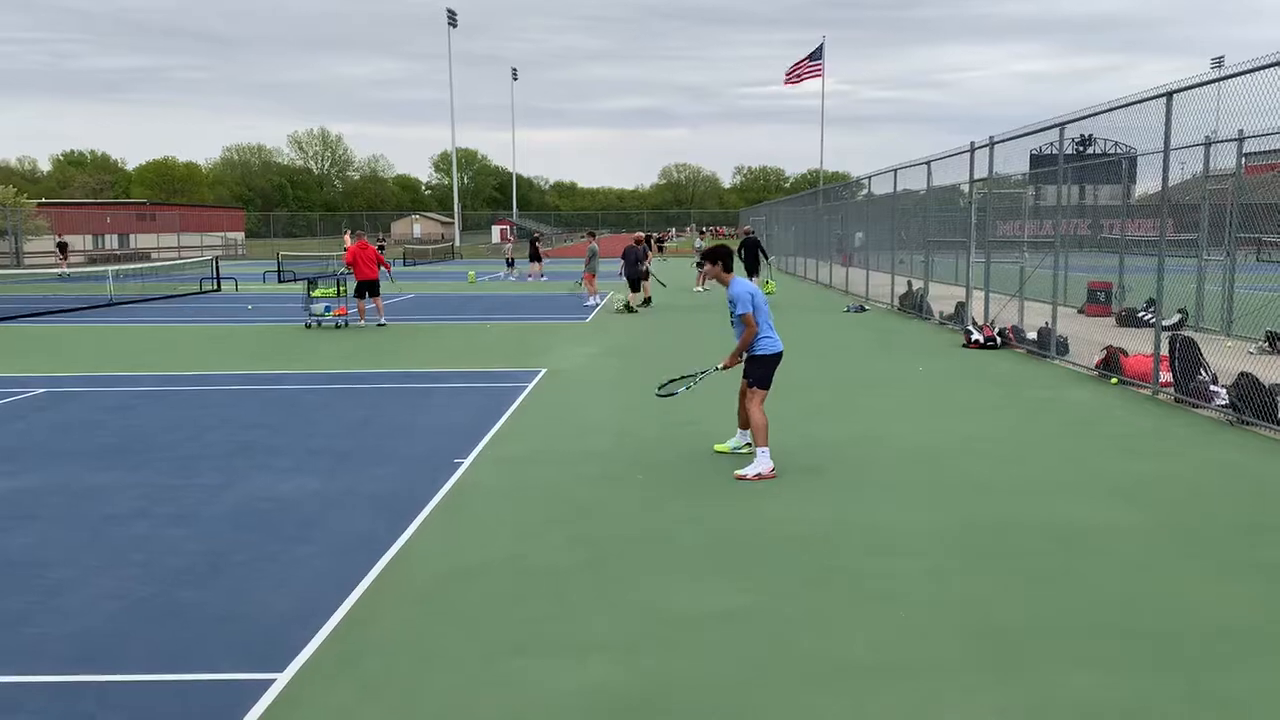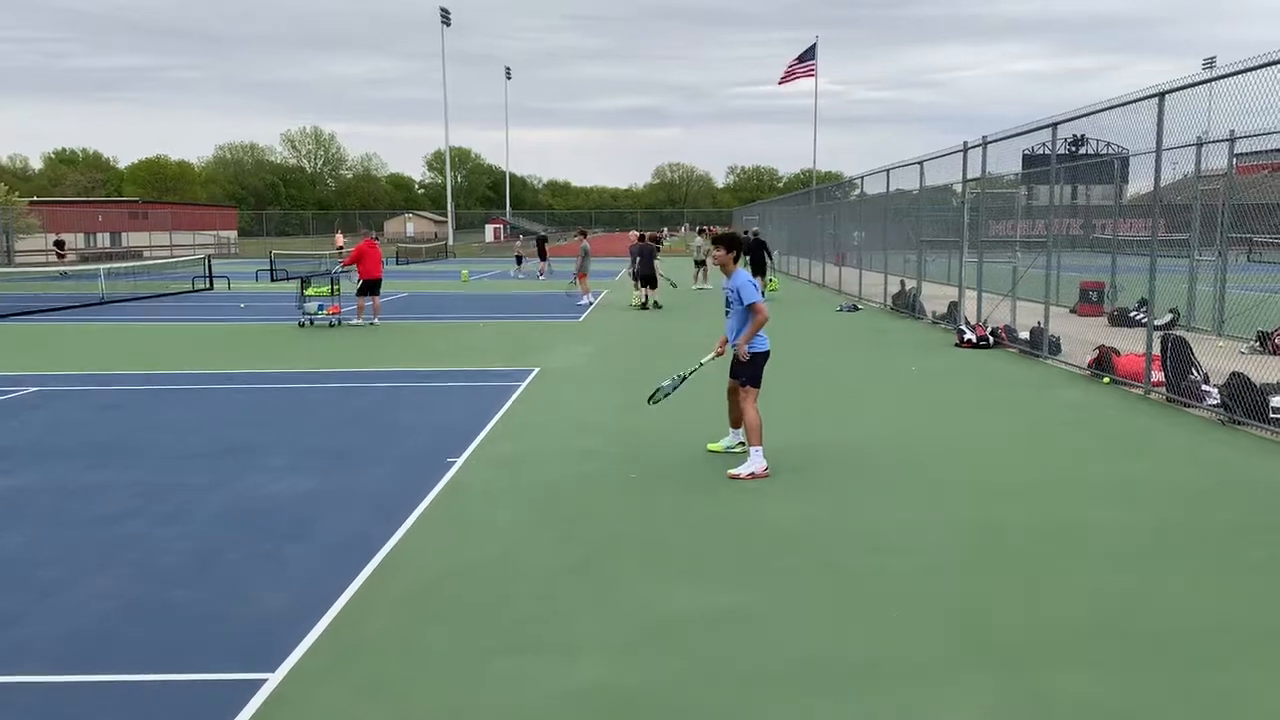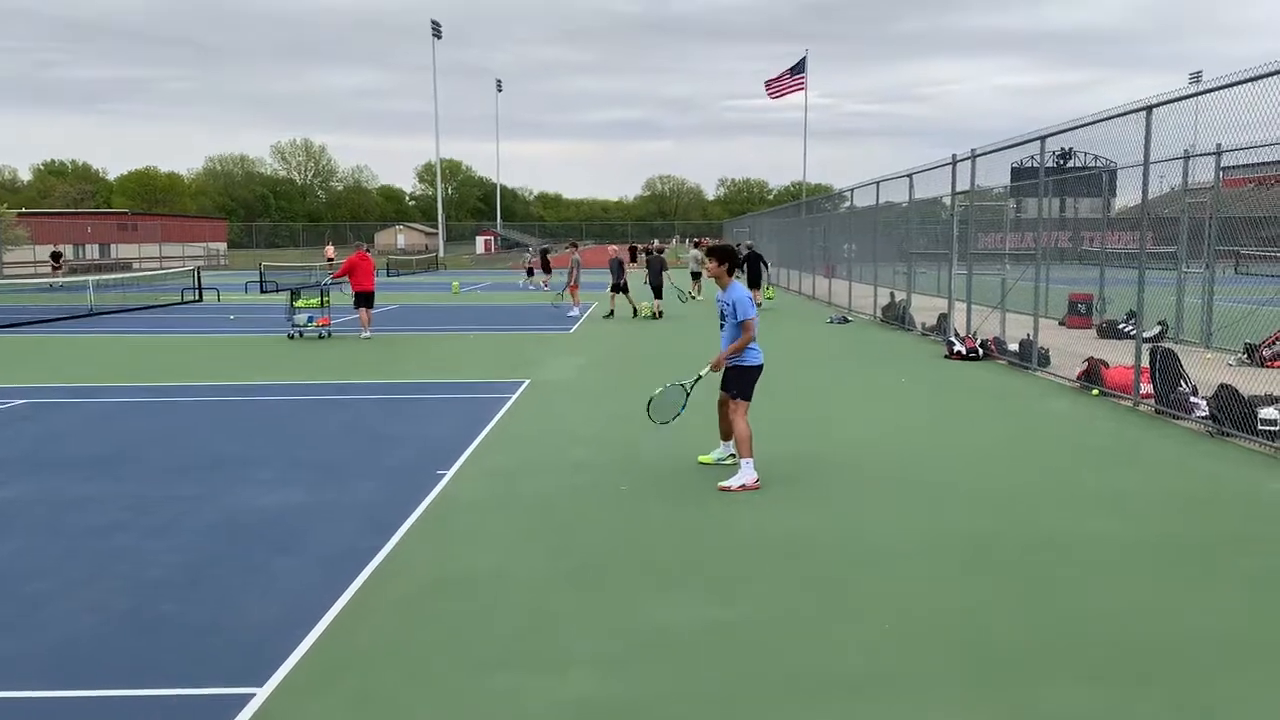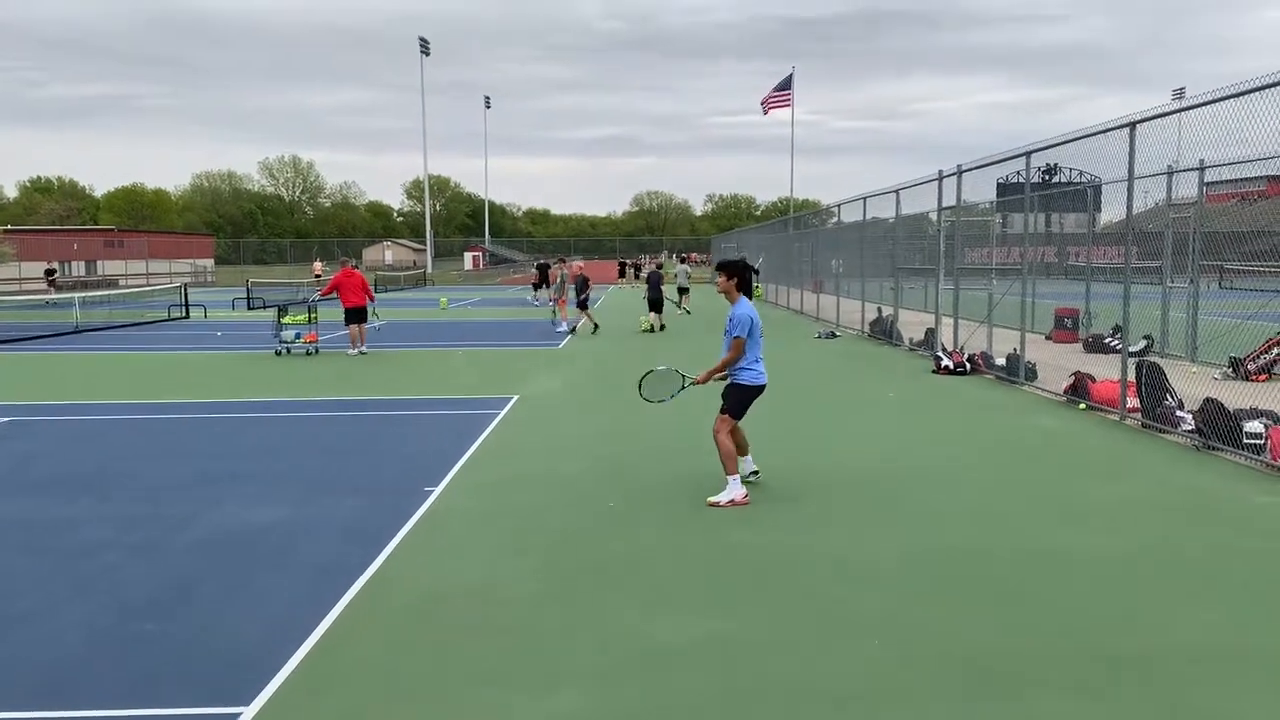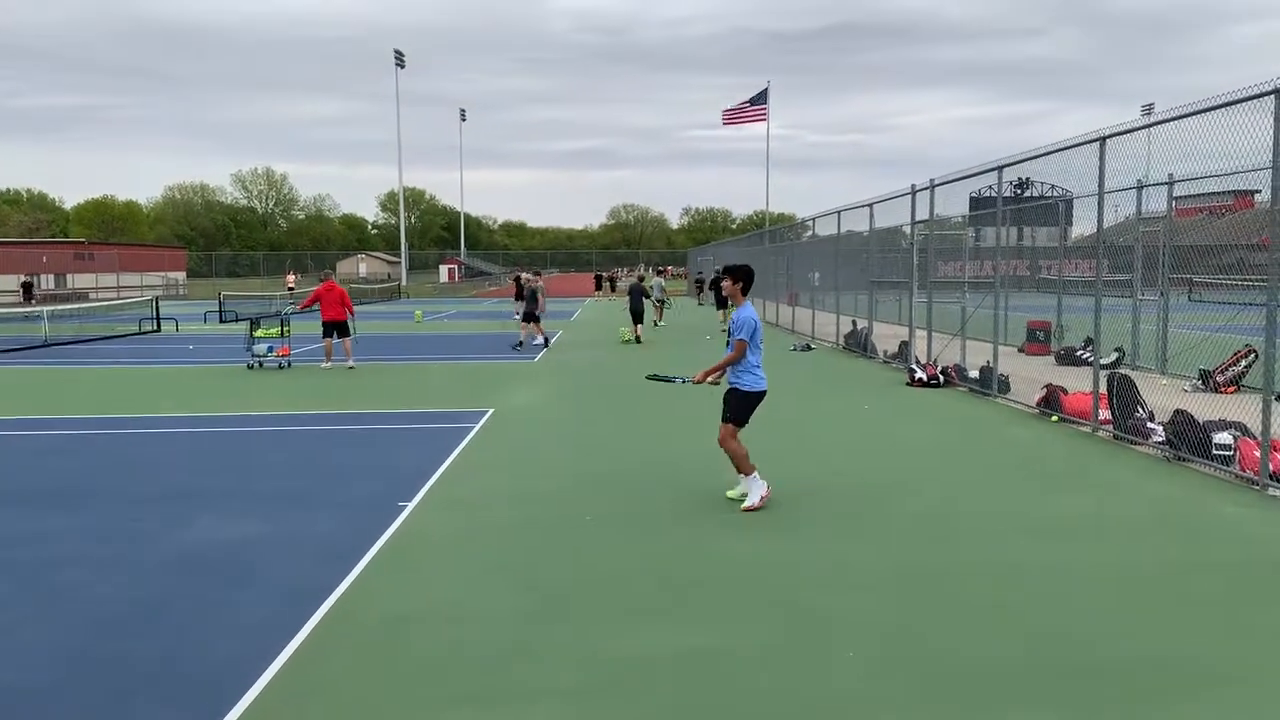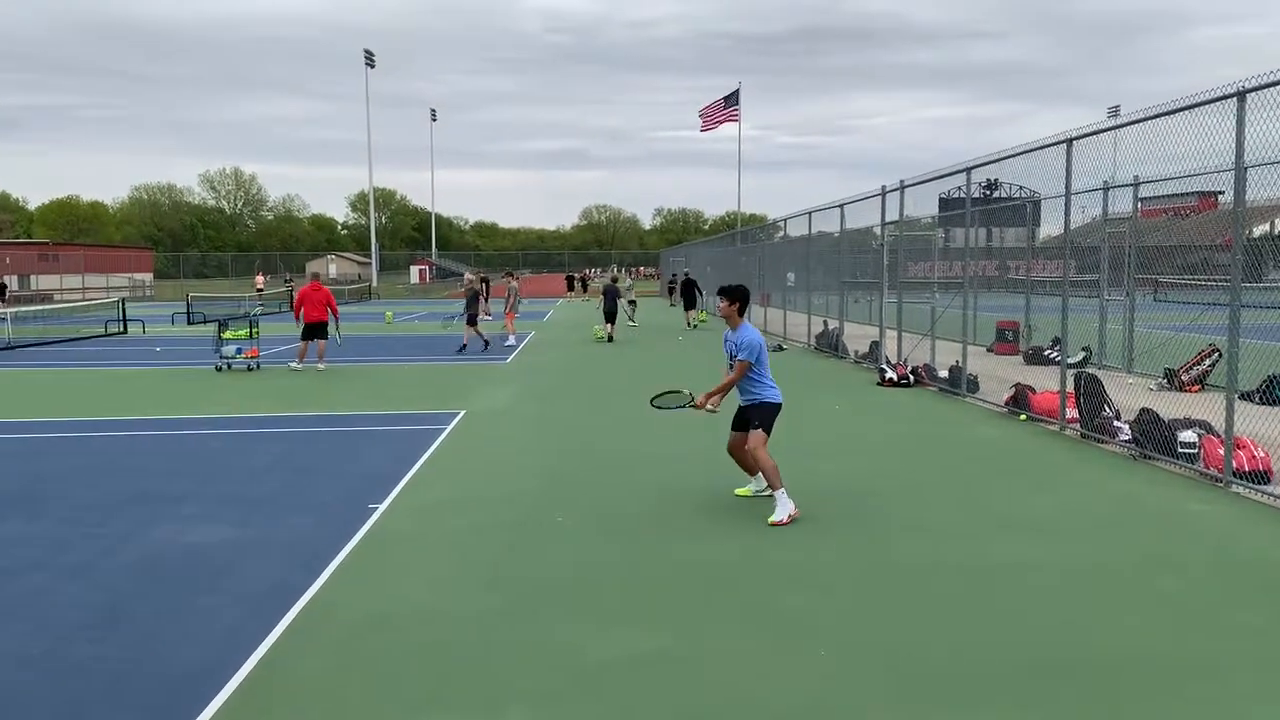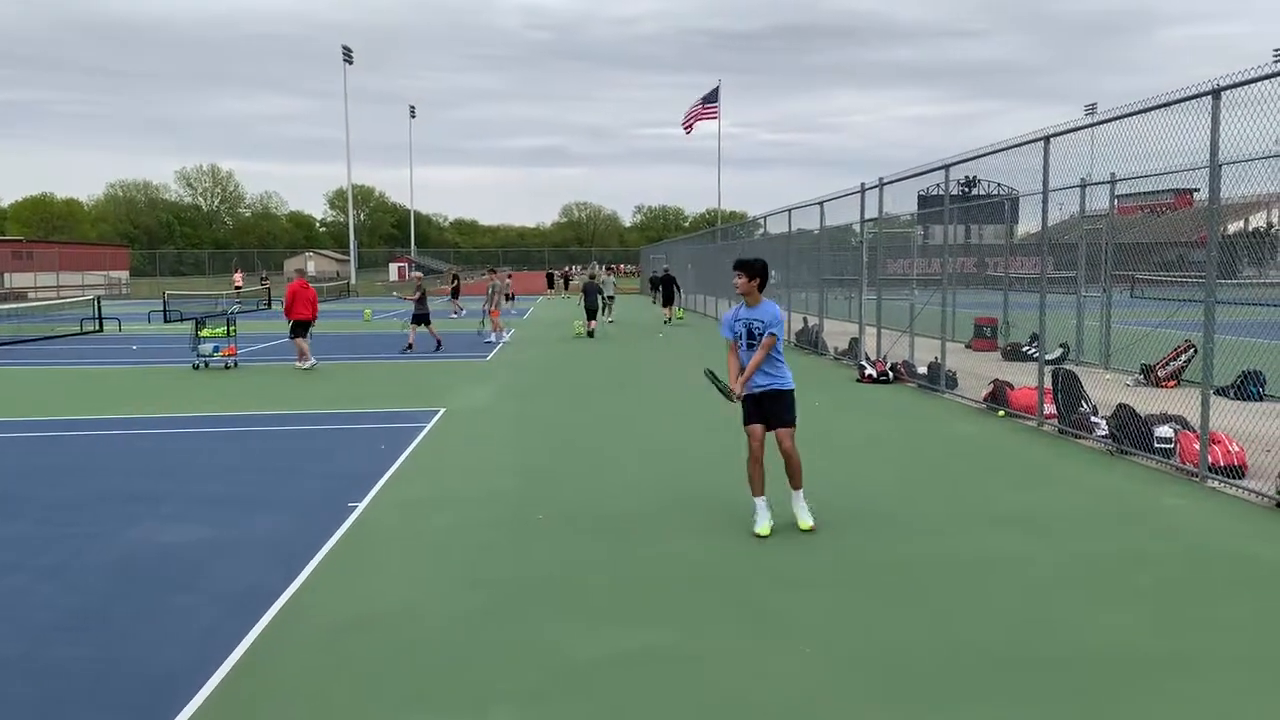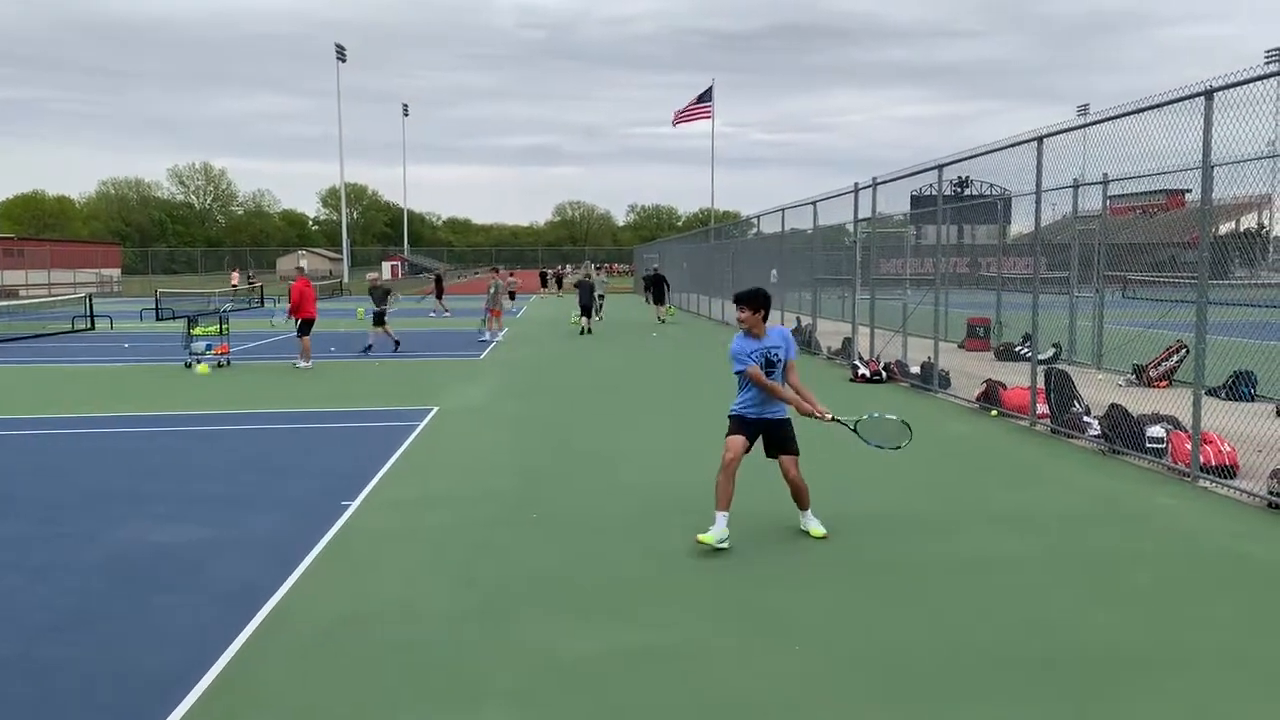
dt=0.5s
person 1, frame 1
left shoulder: (739, 291)
right shoulder: (736, 287)
left elbow: (751, 328)
left wrist: (734, 355)
right wrist: (740, 353)
left hip: (765, 351)
right hip: (759, 350)
left knee: (753, 403)
right knee: (744, 394)
left ankle: (764, 463)
right ankle: (743, 439)
person 1, frame 2
left shoulder: (743, 281)
right shoulder: (729, 281)
left elbow: (762, 315)
left wrist: (742, 343)
right wrist: (724, 341)
left hip: (752, 350)
right hip: (741, 348)
left knee: (747, 402)
right knee: (733, 392)
left ankle: (757, 462)
right ankle: (736, 439)
person 1, frame 3
left shoulder: (739, 296)
right shoulder: (721, 294)
left elbow: (748, 336)
left wrist: (721, 358)
right wrist: (723, 357)
left hip: (747, 362)
right hip: (735, 361)
left knee: (736, 414)
right knee: (723, 404)
left ankle: (748, 474)
right ankle: (726, 451)
person 1, frame 4
left shoulder: (742, 313)
right shoulder: (737, 308)
left elbow: (735, 354)
left wrist: (709, 373)
right wrist: (724, 371)
left hip: (746, 380)
right hip: (744, 377)
left knee: (720, 429)
right knee: (730, 424)
left ankle: (736, 489)
right ankle: (747, 466)
person 1, frame 5
left shoulder: (746, 316)
right shoulder: (738, 313)
left elbow: (737, 355)
left wrist: (707, 373)
right wrist: (720, 373)
left hip: (748, 387)
right hip: (740, 385)
left knee: (726, 437)
right knee: (730, 436)
left ankle: (758, 486)
right ankle: (747, 485)
person 1, frame 6
left shoulder: (750, 338)
right shoulder: (728, 334)
left elbow: (737, 376)
right elbow: (732, 372)
left wrist: (708, 395)
right wrist: (718, 398)
left hip: (766, 400)
right hip: (748, 400)
left knee: (755, 447)
right knee: (734, 447)
left ankle: (784, 503)
right ankle: (760, 483)
person 1, frame 7
left shoulder: (774, 313)
right shoulder: (731, 316)
left elbow: (761, 351)
right elbow: (733, 353)
left wrist: (741, 382)
right wrist: (733, 384)
left hip: (779, 387)
right hip: (750, 391)
left knee: (787, 446)
right knee: (755, 448)
left ankle: (799, 502)
right ankle: (761, 511)
person 1, frame 8
left shoulder: (783, 335)
right shoulder: (738, 347)
left elbow: (791, 376)
right elbow: (765, 384)
left wrist: (815, 404)
right wrist: (800, 405)
left hip: (777, 416)
right hip: (744, 414)
left knee: (792, 475)
right knee: (729, 459)
left ankle: (807, 517)
right ankle: (720, 528)
